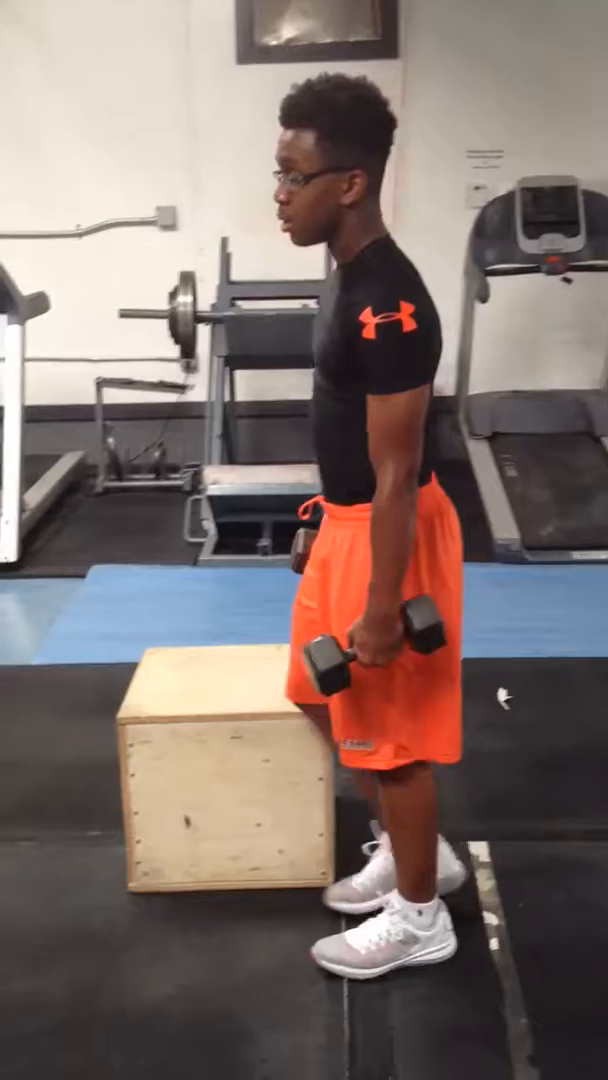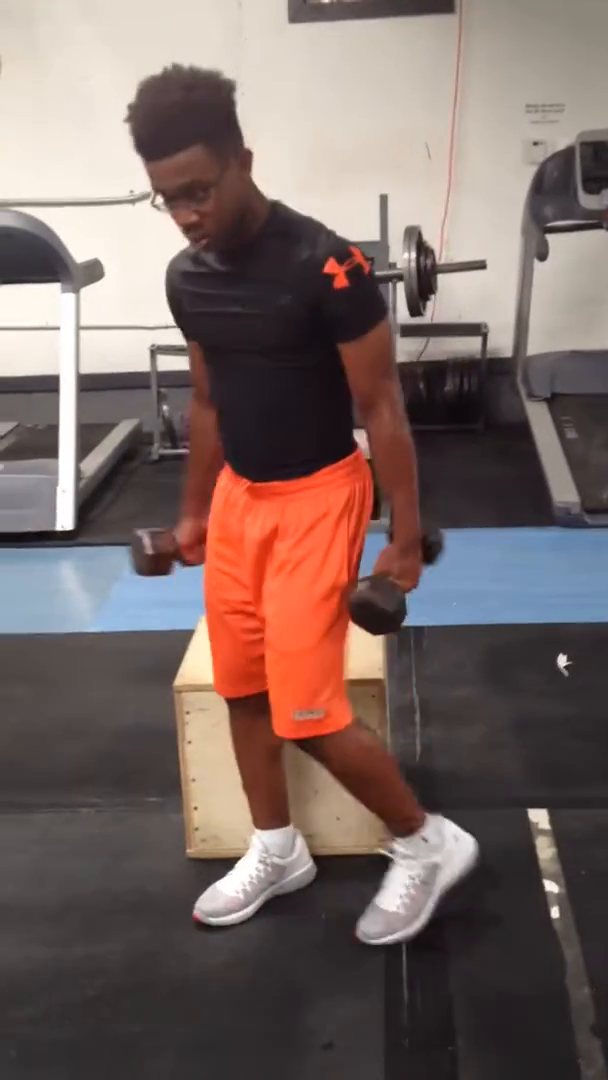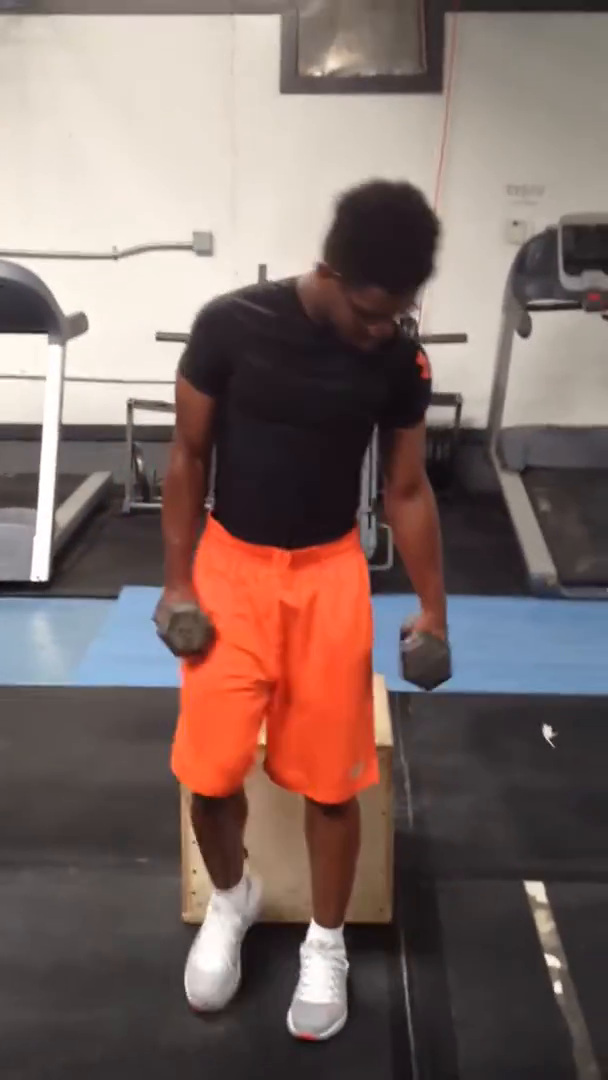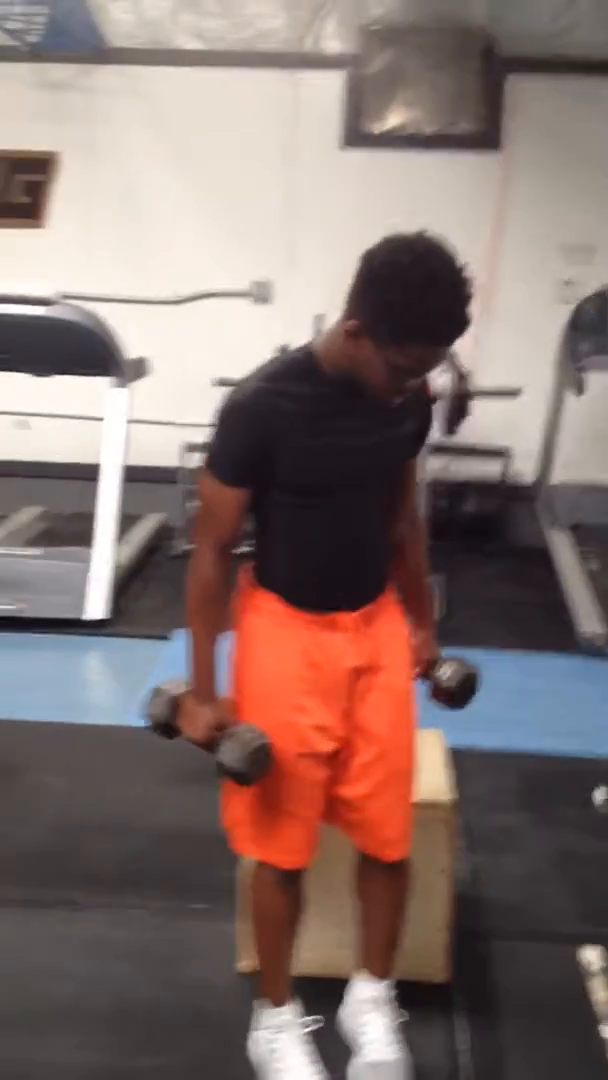
dt=0.7s
person 1, frame 1
left shoulder: (387, 307)
right shoulder: (351, 275)
left elbow: (398, 474)
left wrist: (382, 609)
left hip: (386, 533)
right hip: (347, 521)
left knee: (388, 733)
right knee: (319, 697)
left ankle: (418, 916)
right ankle: (413, 851)
person 1, frame 2
left shoulder: (325, 266)
right shoulder: (187, 276)
left elbow: (381, 411)
left wrist: (406, 535)
right wrist: (194, 509)
left hip: (318, 501)
right hip: (237, 499)
left knee: (306, 711)
right knee: (244, 688)
left ankle: (429, 843)
right ankle: (277, 851)
person 1, frame 3
left shoulder: (400, 363)
right shoulder: (229, 326)
left elbow: (408, 490)
right elbow: (188, 457)
left wrist: (433, 609)
right wrist: (177, 579)
left hip: (330, 574)
right hip: (231, 566)
left knee: (333, 778)
right knee: (211, 771)
left ankle: (325, 947)
right ankle: (230, 896)
person 1, frame 4
left shoulder: (411, 400)
right shoulder: (261, 407)
right elbow: (213, 551)
left wrist: (422, 622)
right wrist: (202, 688)
left hip: (379, 630)
right hip: (287, 636)
left knee: (389, 836)
right knee: (282, 844)
left ankle: (371, 997)
